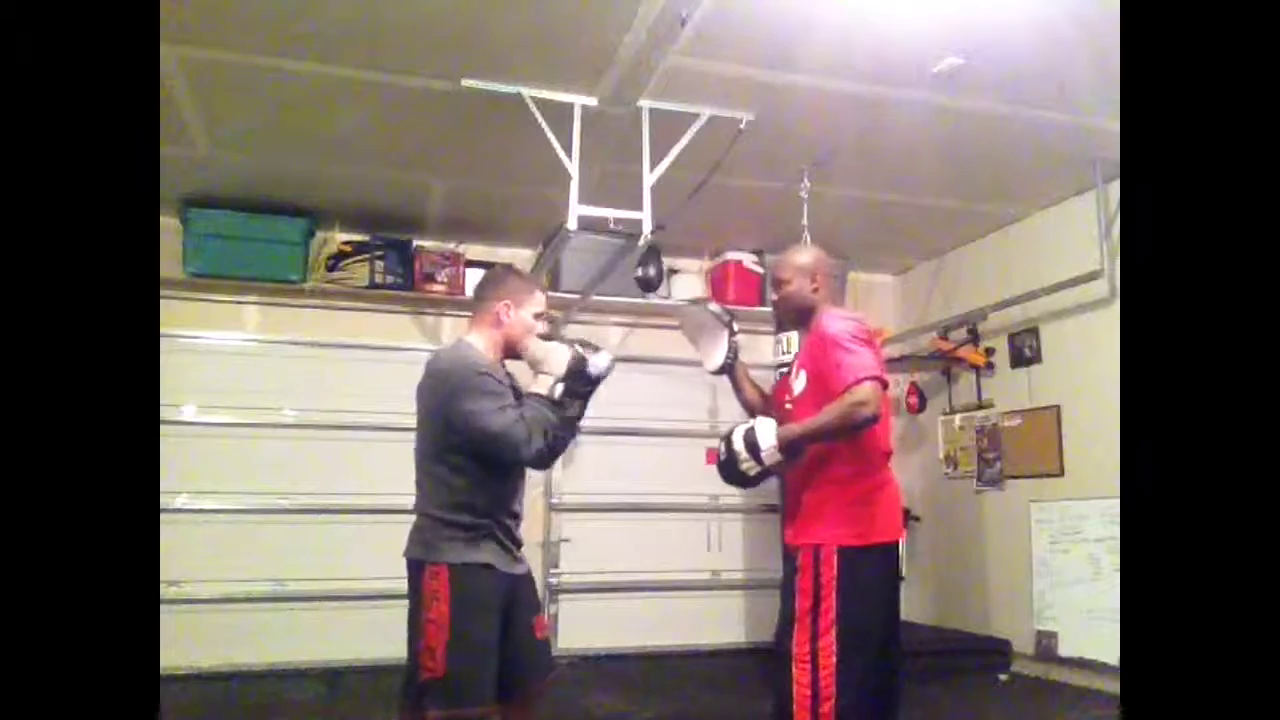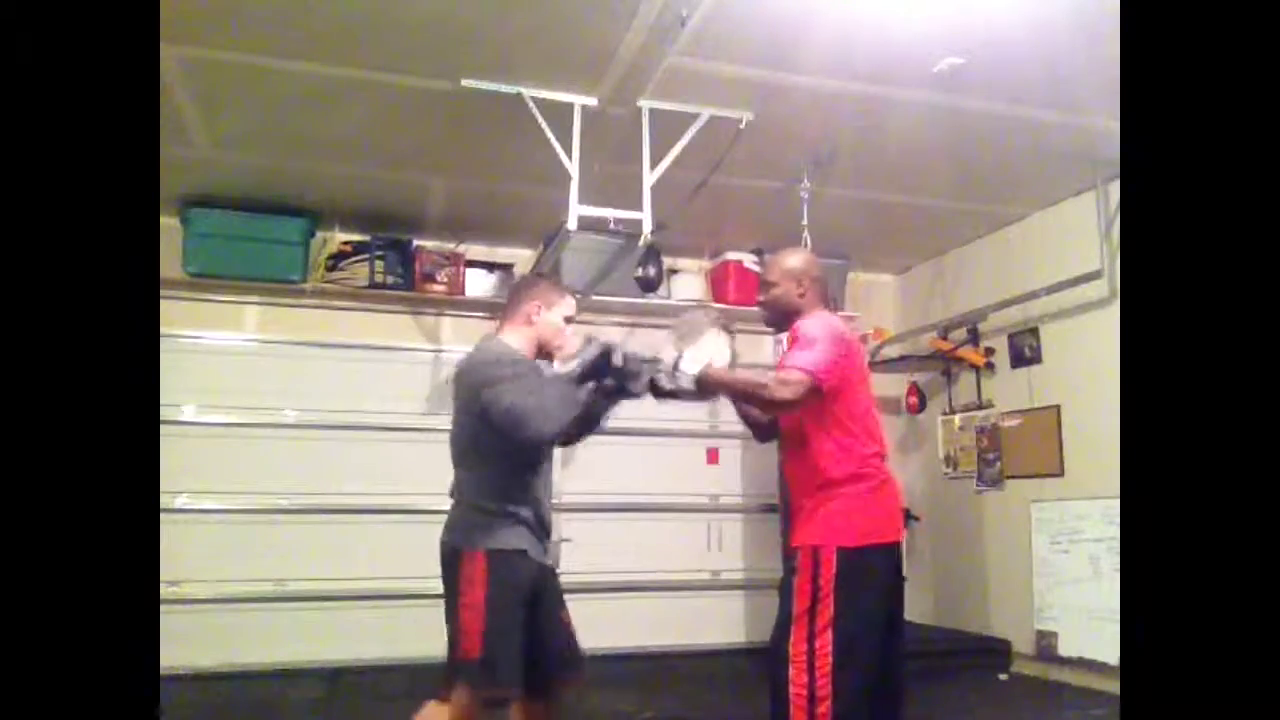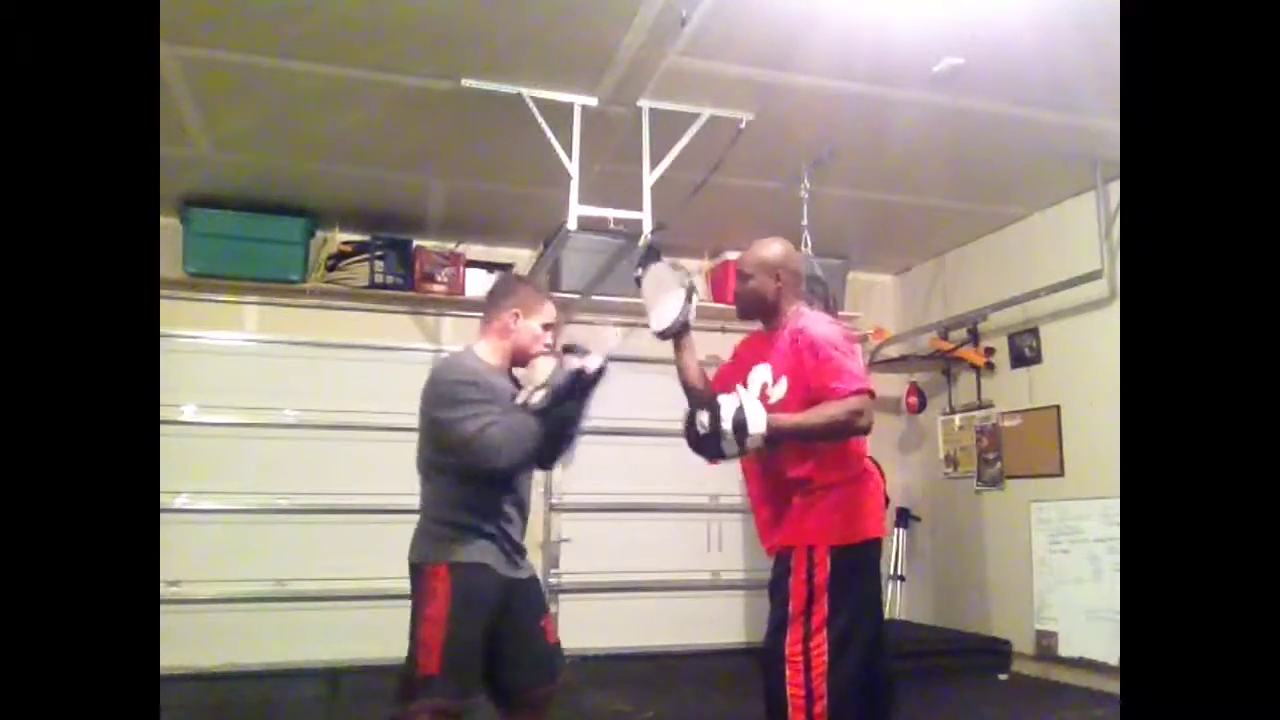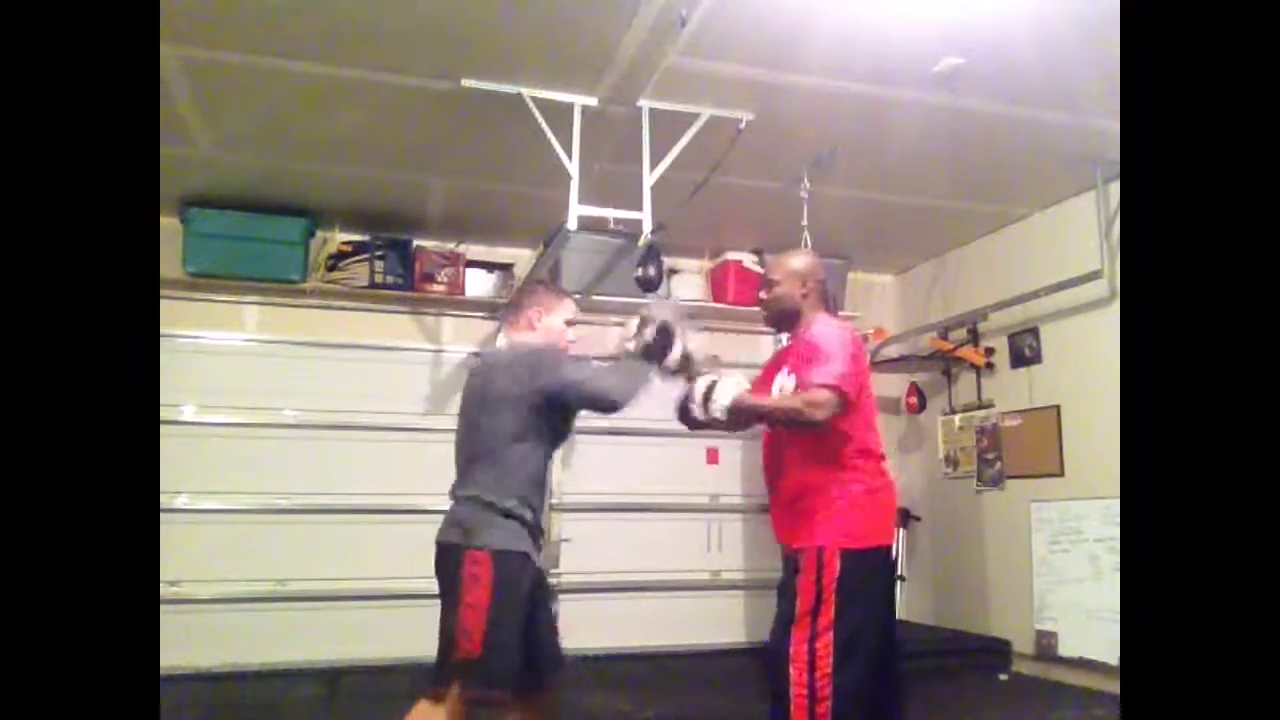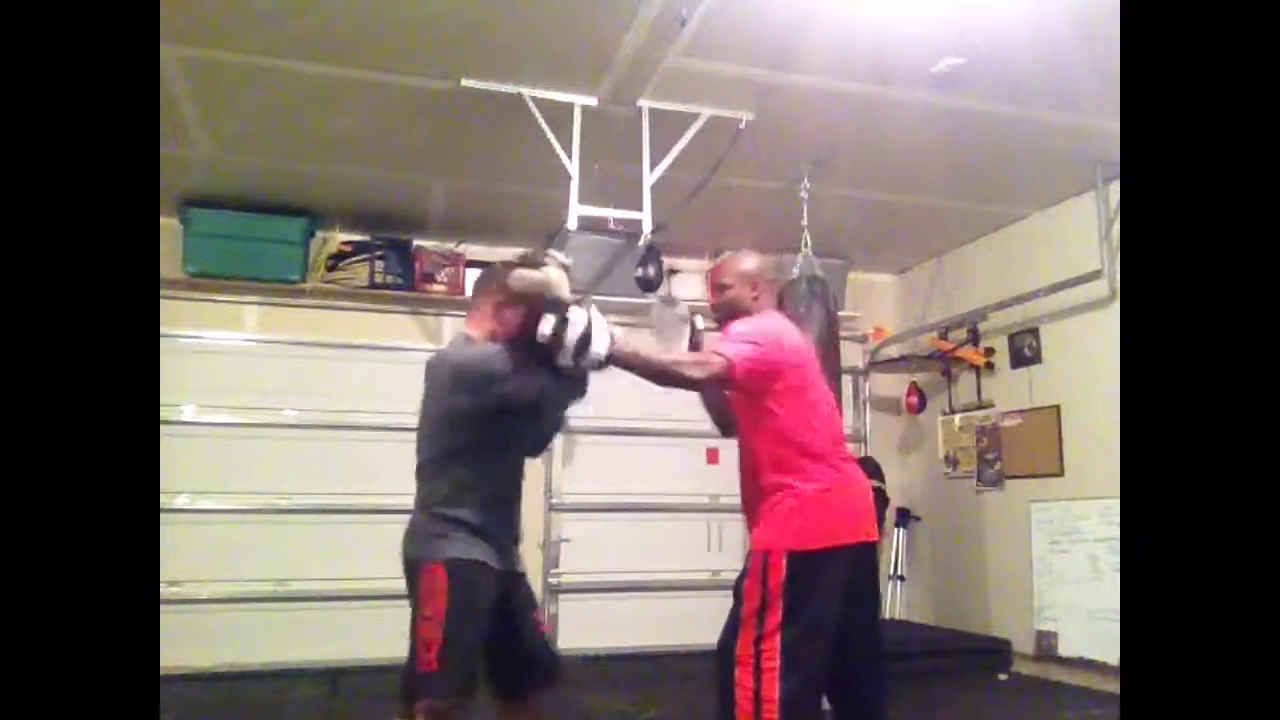
dt=0.7s
person 1, frame 1
left shoulder: (837, 330)
right shoulder: (811, 345)
left elbow: (865, 404)
right elbow: (774, 415)
left wrist: (780, 438)
right wrist: (731, 365)
left hip: (838, 531)
right hip: (846, 528)
left knee: (814, 665)
right knee: (862, 665)
person 1, frame 2
left shoulder: (817, 331)
right shoulder: (811, 339)
left elbow: (786, 391)
right elbow: (770, 427)
left wrist: (705, 375)
right wrist: (726, 378)
left hip: (841, 525)
right hip: (865, 523)
left knee: (807, 663)
right knee: (870, 662)
person 1, frame 3
left shoulder: (817, 333)
right shoulder: (754, 347)
left elbow: (857, 413)
right elbow: (707, 401)
left wrist: (765, 425)
right wrist: (680, 335)
left hip: (827, 523)
right hip: (809, 527)
left knee: (800, 661)
right knee: (850, 661)
person 1, frame 4
left shoulder: (826, 336)
right shoulder: (790, 355)
left elbow: (819, 409)
right elbow: (734, 407)
left wrist: (735, 400)
right wrist: (692, 371)
left hip: (840, 525)
right hip: (849, 526)
left knee: (810, 664)
right knee: (862, 664)
person 1, frame 5
left shoulder: (758, 332)
right shoulder: (770, 340)
left elbow: (702, 372)
right elbow: (732, 421)
left wrist: (610, 347)
right wrist: (690, 351)
left hip: (803, 523)
right hip: (845, 521)
left knee: (757, 666)
right knee: (853, 670)
person 2, frame 1
left shoulder: (490, 373)
right shoulder: (460, 369)
left elbow: (541, 452)
right elbow: (521, 443)
left wrist: (576, 391)
right wrist: (553, 381)
left hip: (501, 557)
right hip: (455, 560)
person 2, frame 2
left shoulder: (522, 368)
right shoulder: (492, 363)
left elbow: (566, 429)
right elbow: (536, 423)
left wrist: (603, 388)
right wrist: (575, 375)
left hip: (524, 546)
right hip: (487, 546)
left knee: (542, 679)
person 2, frame 3
left shoulder: (509, 383)
right shoulder: (457, 377)
left elbow: (545, 456)
right elbow: (494, 450)
left wrist: (569, 398)
right wrist: (544, 397)
left hip: (509, 562)
right hip: (458, 559)
person 2, frame 4
left shoulder: (498, 369)
right shoulder: (529, 360)
left elbow: (546, 427)
right elbow: (609, 391)
right wrist: (644, 347)
left hip: (510, 542)
right hip: (483, 543)
left knee: (536, 678)
person 2, frame 5
left shoulder: (495, 364)
right shoulder: (469, 364)
left elbow: (532, 439)
right elbow: (553, 394)
left wrist: (551, 355)
left hip: (496, 554)
right hip: (452, 554)
left knee: (526, 682)
